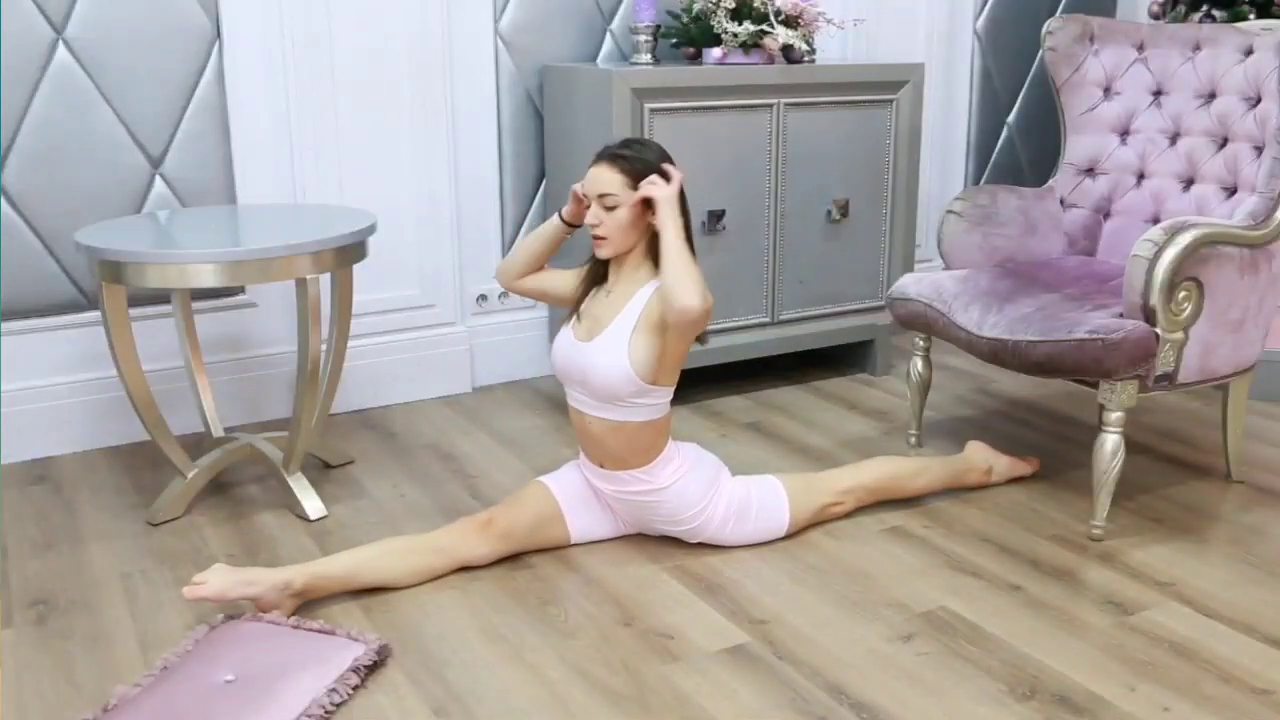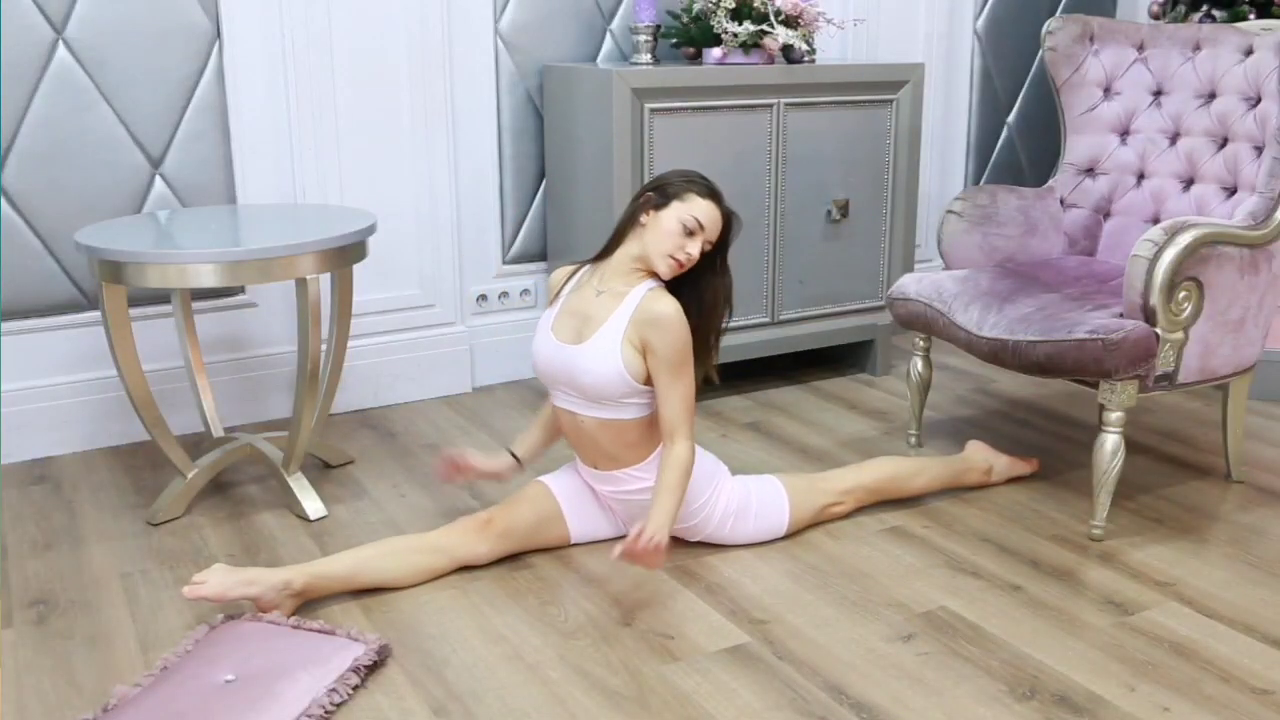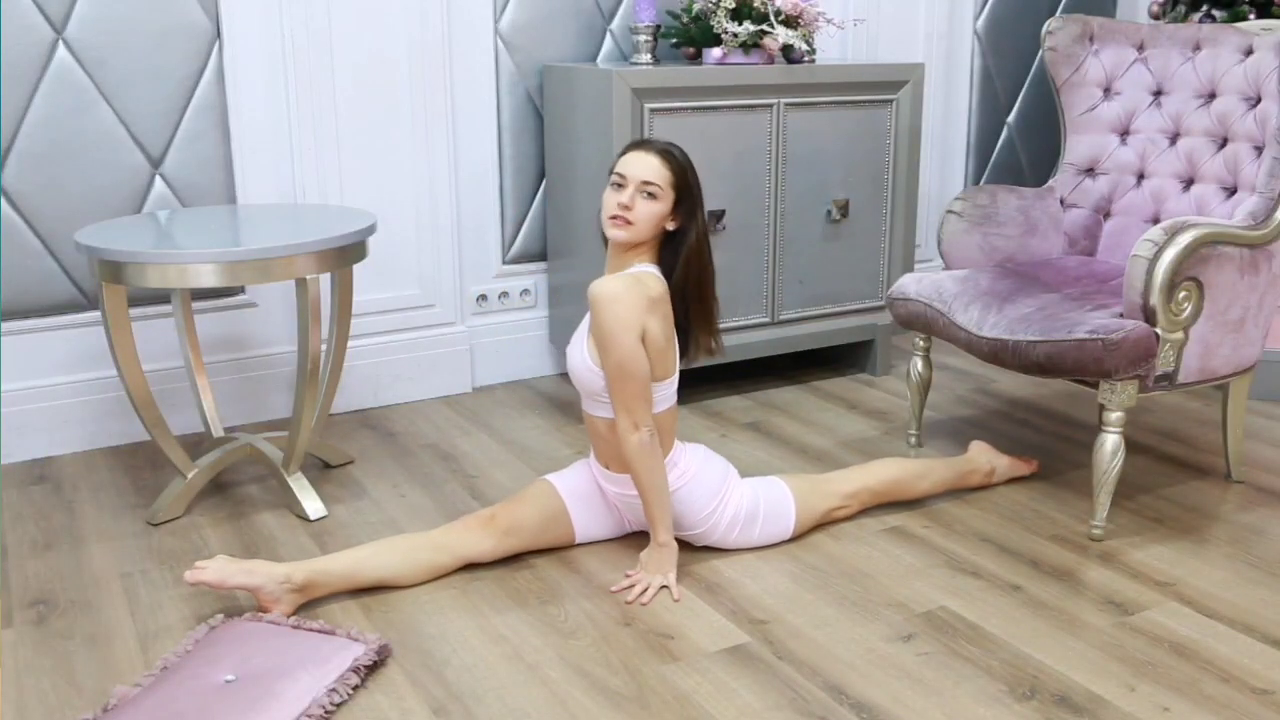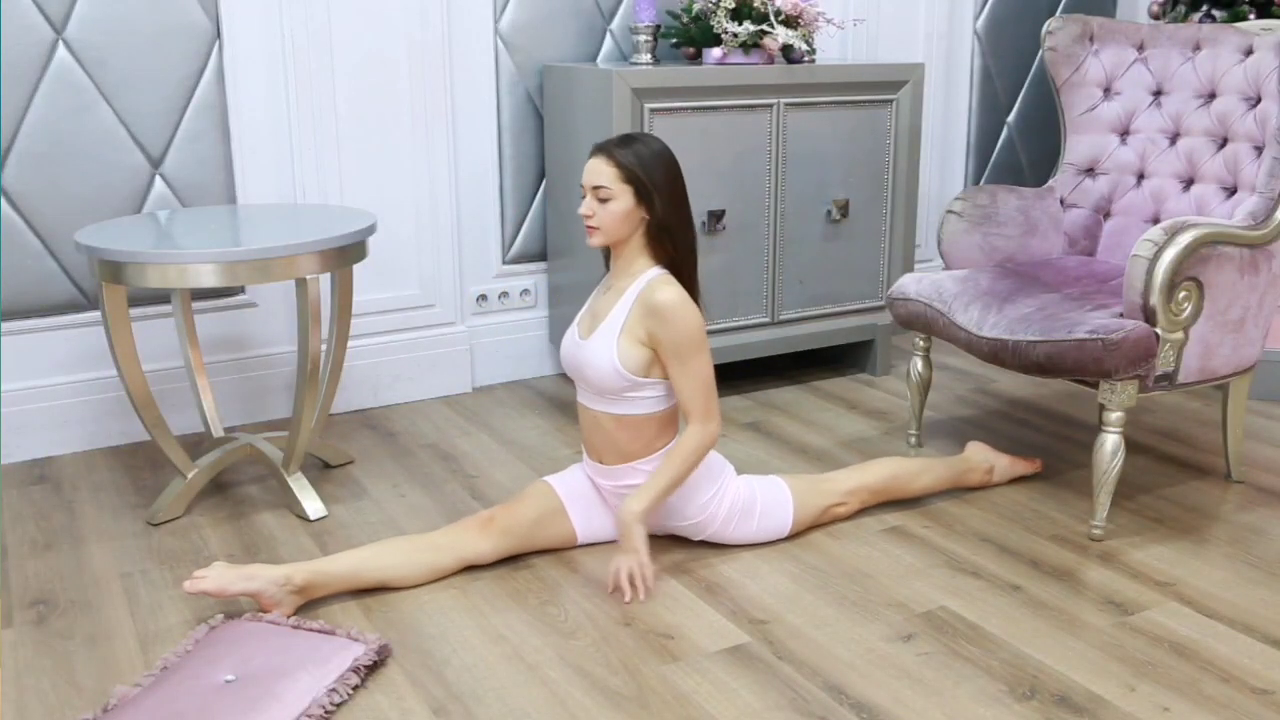
dt=1s
person 1, frame 1
left shoulder: (670, 301)
right shoulder: (594, 286)
left elbow: (689, 307)
right elbow: (511, 276)
left wrist: (669, 217)
right wrist: (563, 218)
left hip: (674, 491)
right hip: (600, 483)
right knee: (477, 534)
right ankle: (293, 581)
person 1, frame 2
left shoulder: (662, 313)
right shoulder: (566, 282)
left elbow: (680, 440)
left wrist: (660, 523)
right wrist: (511, 457)
left hip: (661, 490)
right hip: (595, 484)
right knee: (474, 535)
right ankle: (291, 583)
person 1, frame 3
left shoulder: (618, 292)
right shoulder: (632, 280)
left elbow: (637, 430)
left wrist: (663, 544)
left hip: (684, 489)
right hip: (615, 479)
right knee: (483, 531)
right ankle: (294, 581)
person 1, frame 4
left shoulder: (664, 300)
right shoulder: (614, 279)
left elbow: (705, 426)
left wrist: (638, 519)
left hip: (680, 491)
right hip: (606, 481)
right knee: (481, 533)
right ankle: (294, 582)
